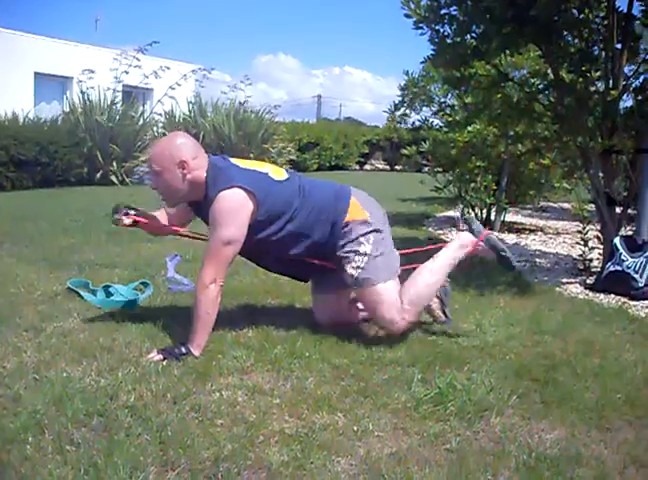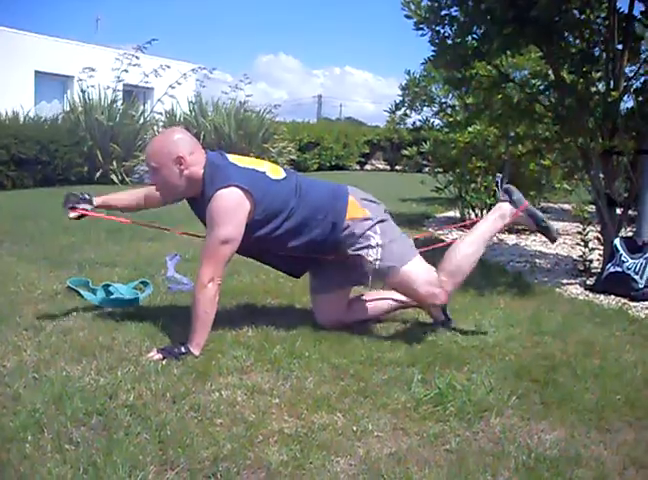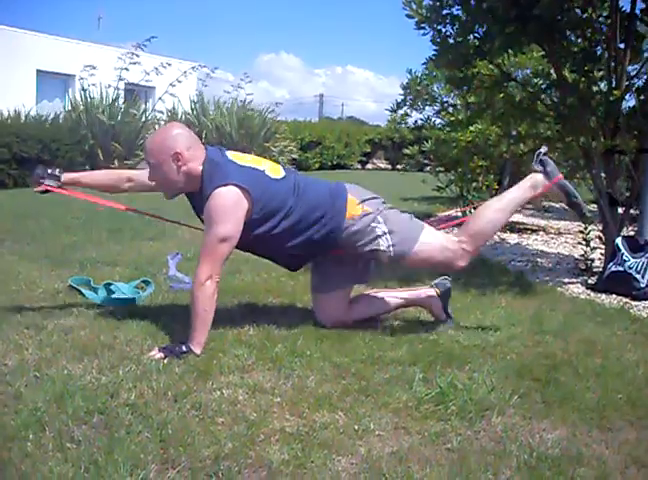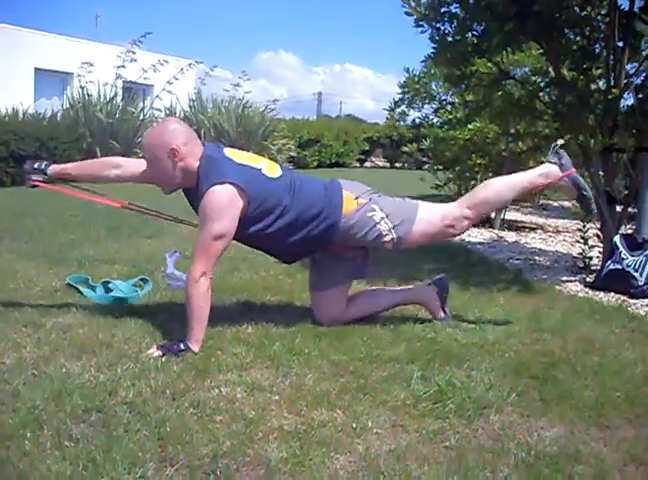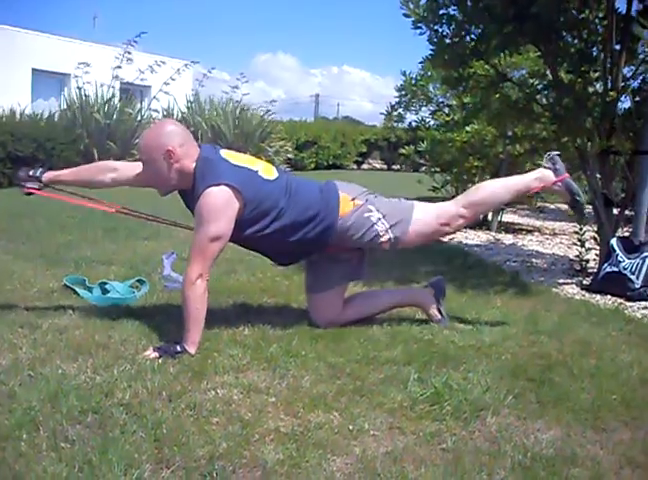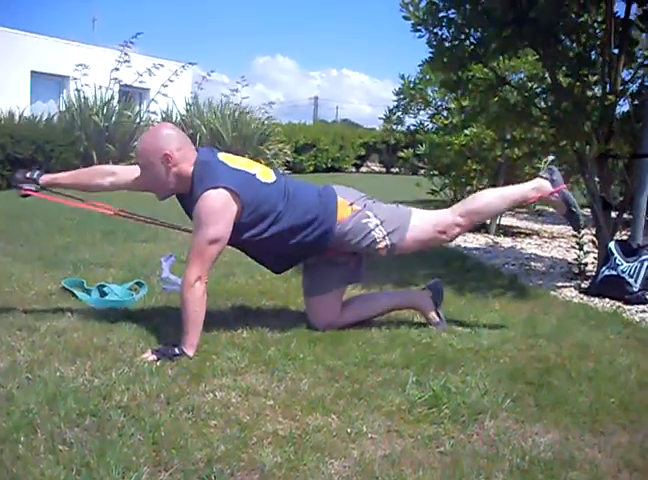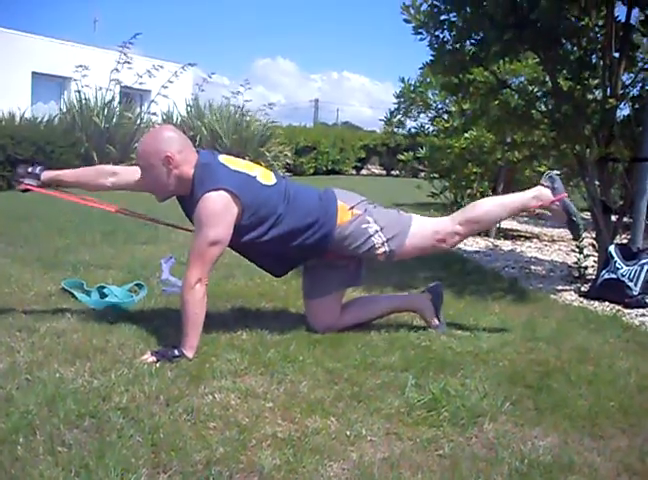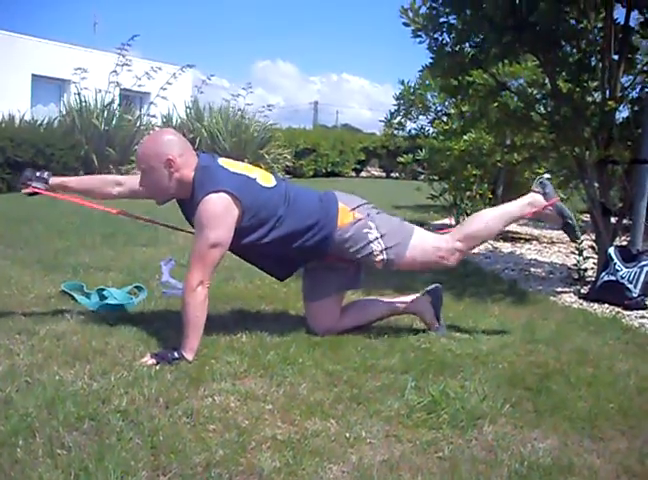
dt=0.1s
person 1, frame 1
left shoulder: (227, 198)
right shoulder: (203, 183)
left elbow: (210, 280)
right elbow: (169, 221)
left wrist: (192, 347)
right wrist: (139, 219)
left hip: (351, 221)
right hip: (336, 228)
left knee: (394, 321)
right knee: (329, 316)
left ankle: (461, 244)
right ankle: (423, 298)
person 1, frame 2
left shoulder: (226, 196)
right shoulder: (198, 177)
left elbow: (208, 281)
right elbow: (145, 198)
left wrist: (192, 347)
right wrist: (96, 202)
left hip: (352, 219)
right hip: (335, 225)
left knee: (435, 289)
right knee: (329, 317)
left ankle: (504, 211)
right ankle: (418, 298)
person 1, frame 3
left shoulder: (223, 194)
right shoulder: (202, 166)
left elbow: (206, 278)
right elbow: (128, 179)
left wrist: (194, 345)
right wrist: (65, 178)
left hip: (352, 217)
right hip: (336, 230)
left knee: (458, 251)
right knee: (331, 316)
left ankle: (539, 180)
right ankle: (427, 296)
person 1, frame 4
left shoulder: (219, 192)
right shoulder: (200, 161)
left elbow: (200, 275)
right elbow: (118, 169)
left wrist: (192, 344)
right wrist: (52, 171)
left hip: (348, 213)
right hip: (334, 224)
left knee: (459, 214)
right knee: (330, 314)
left ankle: (551, 171)
right ankle: (425, 293)
person 1, frame 5
left shoulder: (215, 193)
right shoulder: (193, 161)
left elbow: (196, 277)
right elbow: (113, 171)
left wrist: (188, 345)
right wrist: (46, 177)
left hip: (346, 215)
right hip: (329, 227)
left knee: (453, 213)
right knee: (326, 317)
left ankle: (545, 177)
right ankle: (421, 295)
person 1, frame 6
left shoulder: (213, 196)
right shoulder: (191, 164)
left elbow: (195, 280)
right elbow: (109, 175)
left wrist: (186, 347)
right wrist: (43, 179)
left hip: (344, 220)
right hip: (327, 231)
left knee: (450, 224)
right knee: (325, 320)
left ankle: (543, 187)
right ankle: (419, 298)
person 1, frame 7
left shoulder: (213, 198)
right shoulder: (192, 167)
left elbow: (196, 281)
right elbow: (113, 177)
left wrist: (186, 350)
right wrist: (46, 176)
left hip: (344, 224)
right hip: (328, 231)
left knee: (449, 230)
right knee: (323, 322)
left ankle: (542, 194)
right ankle: (419, 300)
person 1, frame 8
left shoulder: (214, 201)
right shoulder: (192, 170)
left elbow: (197, 284)
right elbow: (118, 185)
left wrist: (186, 352)
right wrist: (53, 181)
left hip: (344, 227)
right hip: (328, 233)
left knee: (448, 250)
right knee: (323, 325)
left ankle: (536, 201)
right ankle: (417, 303)
